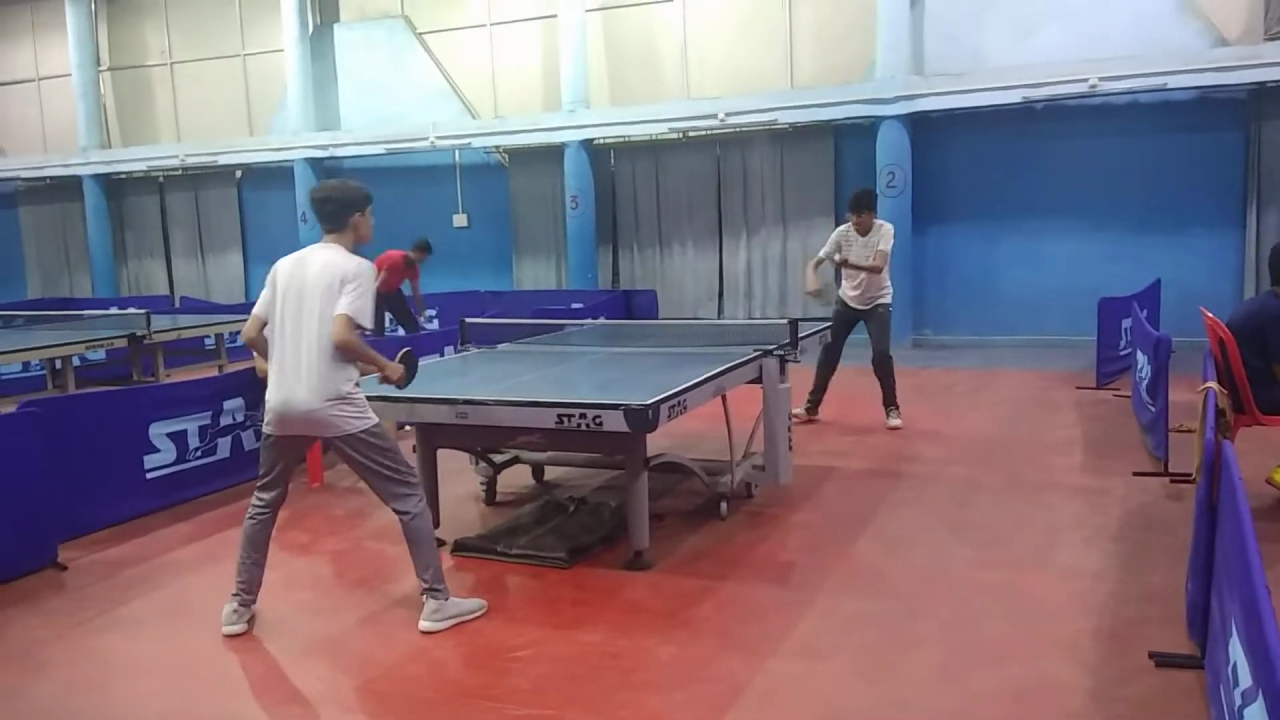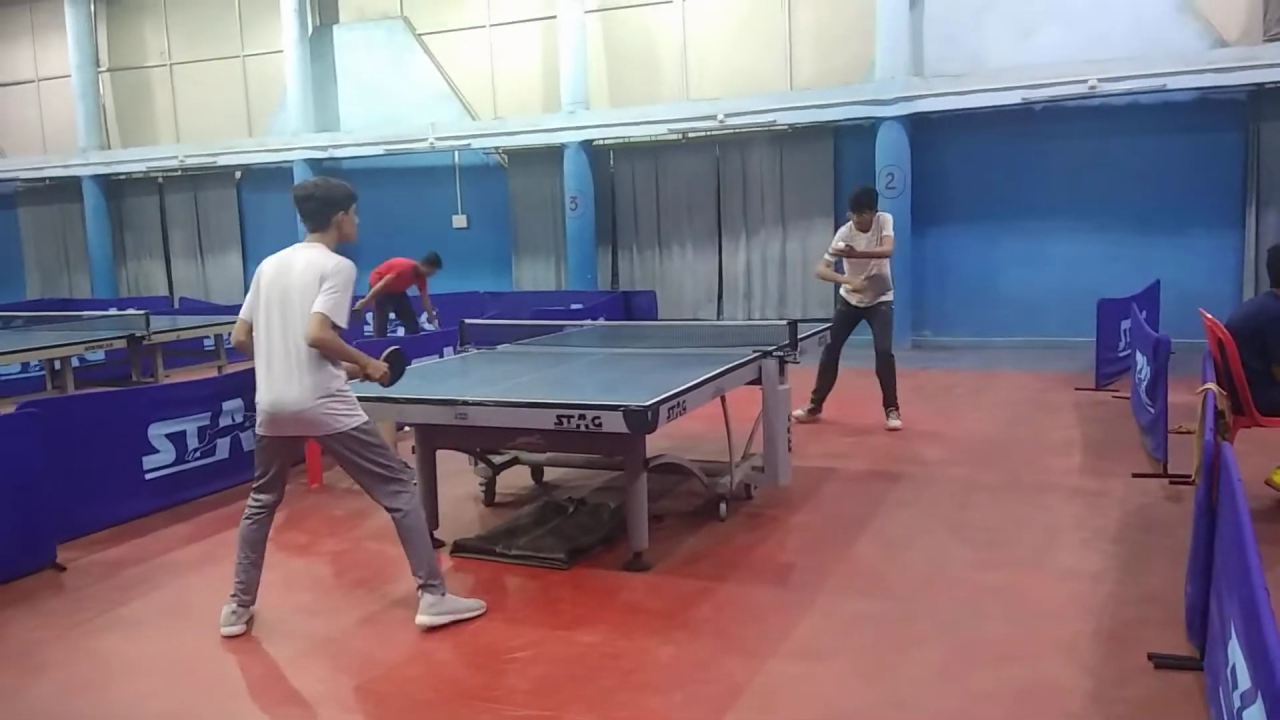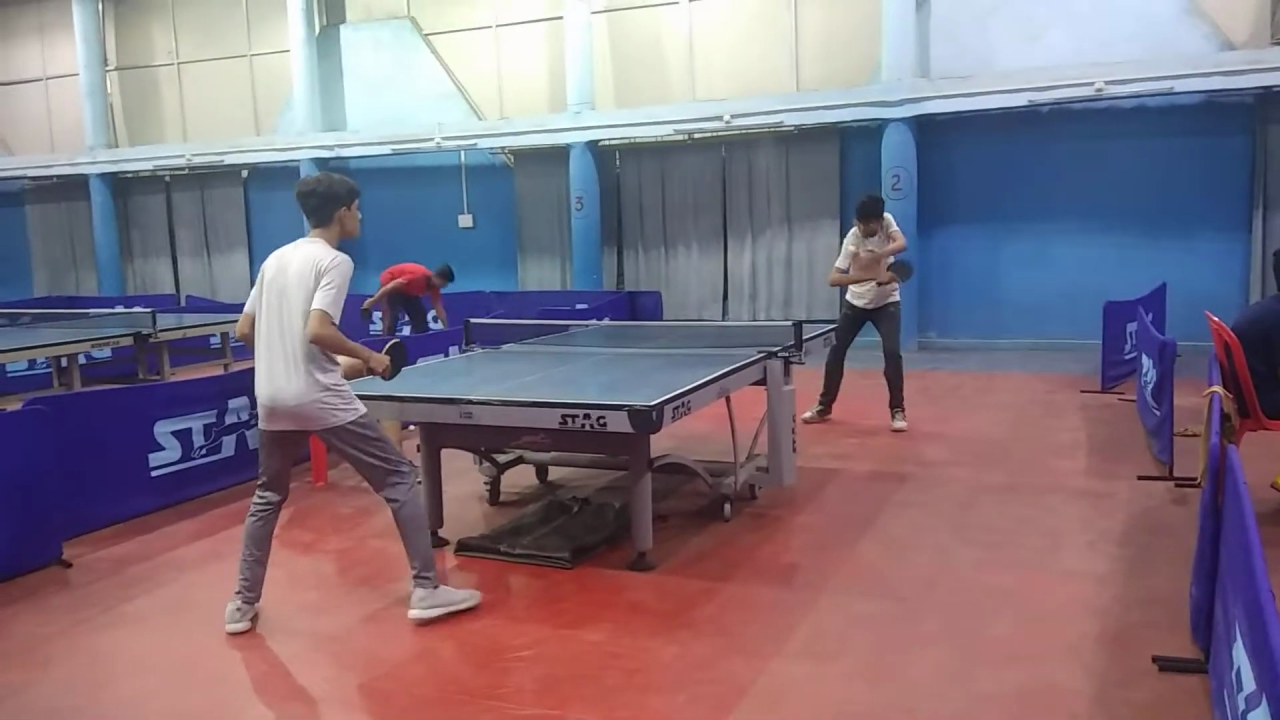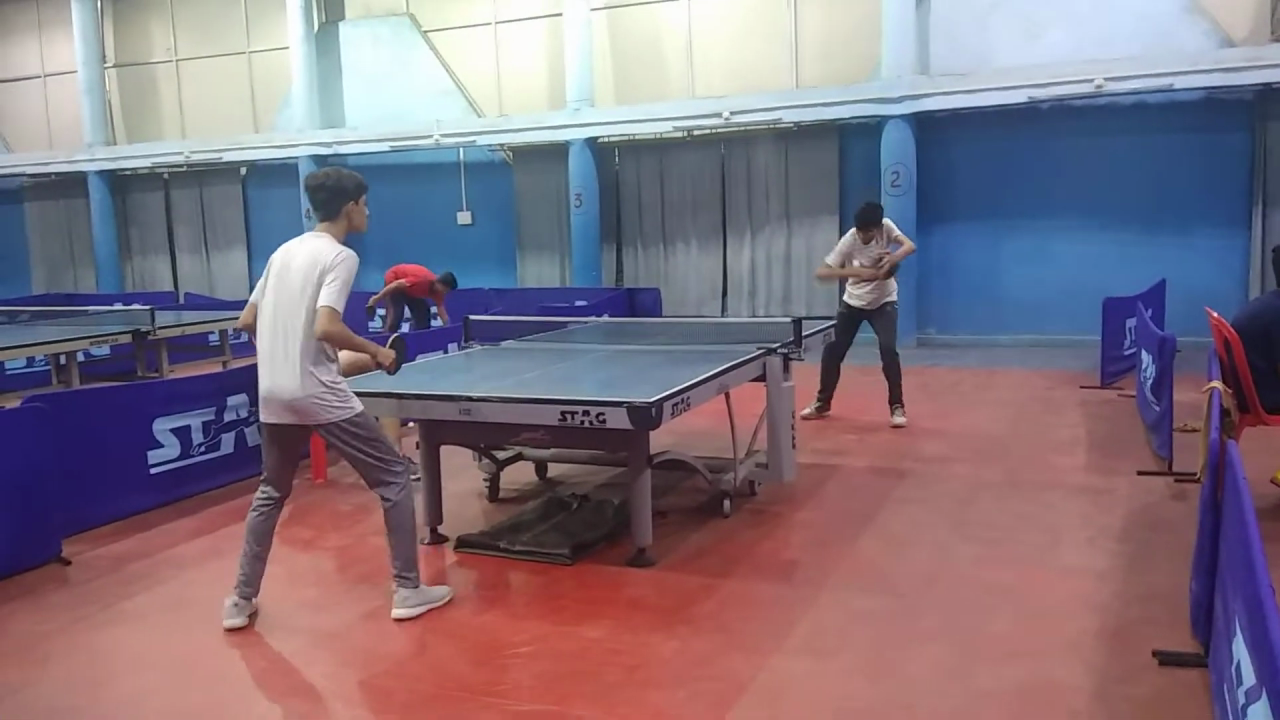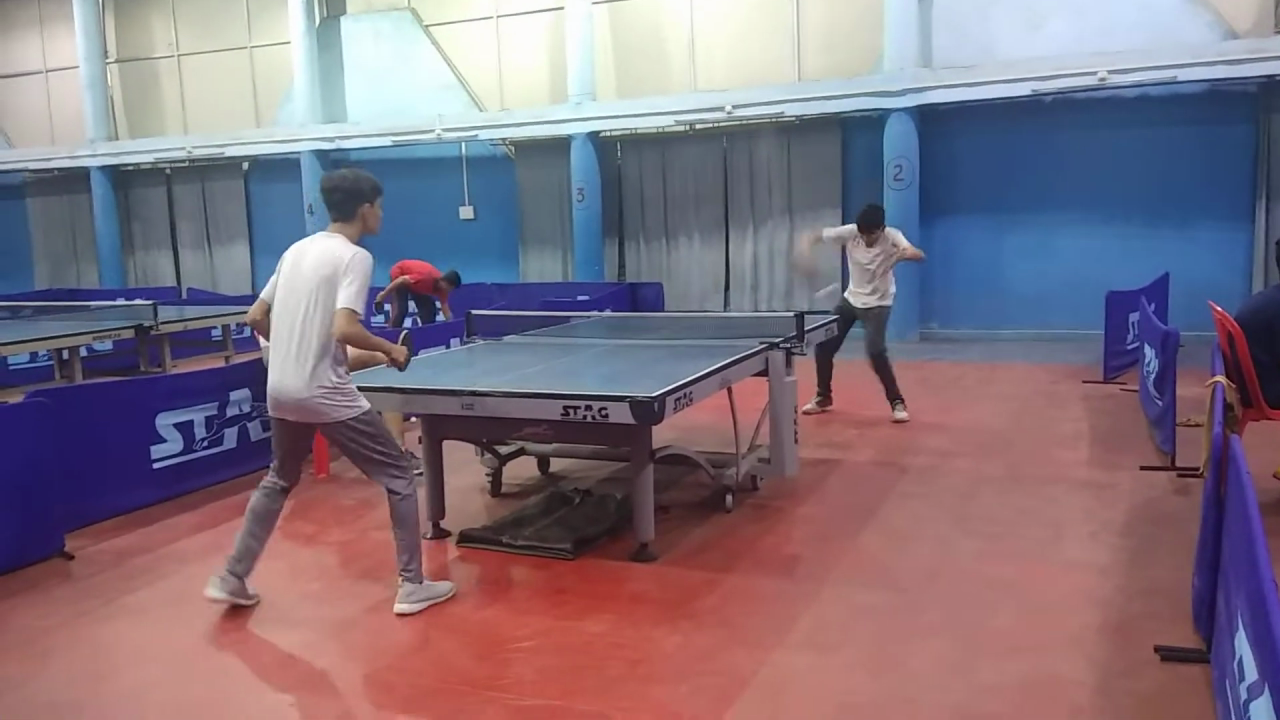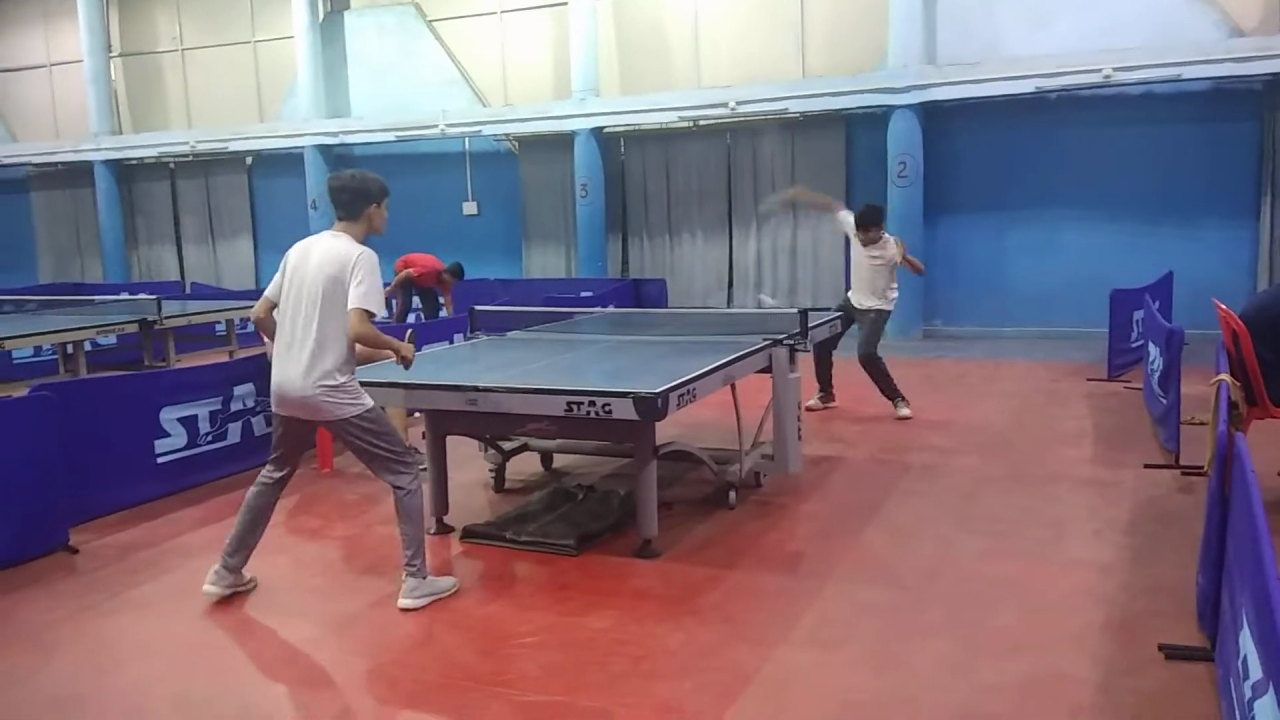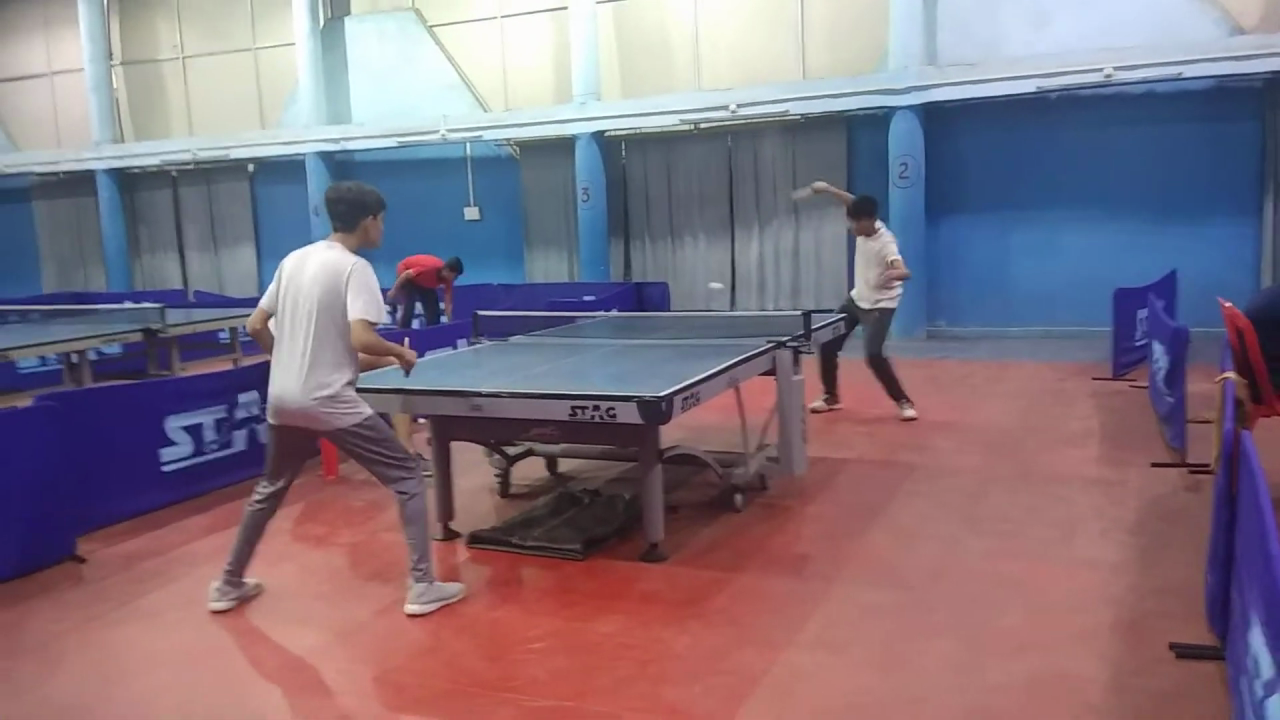
dt=0.1s
person 1, frame 1
left shoulder: (284, 266)
right shoulder: (356, 267)
left elbow: (251, 335)
right elbow: (341, 336)
right wrist: (386, 367)
left hip: (281, 406)
right hip: (336, 406)
left knee: (265, 501)
right knee: (407, 494)
left ankle: (240, 606)
right ankle: (437, 601)
person 1, frame 2
left shoulder: (269, 265)
right shoulder: (337, 266)
left elbow: (240, 337)
right elbow: (317, 334)
right wrist: (366, 364)
left hip: (272, 406)
right hip: (326, 405)
left knee: (262, 500)
right knee: (399, 489)
left ankle: (238, 606)
right ankle: (432, 596)
person 1, frame 3
left shoulder: (274, 260)
right shoulder: (334, 261)
left elbow: (245, 330)
right elbow: (317, 330)
right wrist: (369, 357)
left hip: (273, 400)
right hip: (324, 399)
left knee: (268, 497)
right knee: (400, 480)
left ankle: (243, 603)
right ankle: (426, 589)
person 1, frame 4
left shoulder: (282, 253)
right shoulder: (339, 255)
left elbow: (248, 322)
right elbow: (327, 328)
right wrist: (377, 351)
left hip: (274, 395)
right hip: (320, 395)
left knee: (272, 492)
right knee: (392, 480)
left ankle: (241, 600)
right ankle: (407, 590)
person 1, frame 5
left shoulder: (294, 252)
right shoulder: (354, 257)
left elbow: (257, 318)
right elbow: (343, 330)
right wrist: (391, 349)
left hip: (281, 391)
right hip: (328, 394)
left knee: (279, 481)
right knee: (399, 474)
left ankle: (232, 579)
right ankle: (411, 585)
person 1, frame 6
left shoulder: (298, 250)
right shoulder: (360, 257)
left elbow: (261, 316)
right elbow: (358, 330)
right wrist: (398, 347)
left hip: (286, 389)
right hip: (332, 392)
left knee: (275, 473)
right knee: (404, 472)
left ankle: (226, 571)
right ankle: (415, 580)
person 1, frame 7
left shoulder: (292, 260)
right shoulder: (355, 268)
left elbow: (256, 326)
right elbow: (362, 341)
right wrist: (401, 352)
left hip: (282, 400)
right hip: (330, 401)
left knee: (272, 486)
right knee: (407, 477)
left ankle: (229, 584)
right ankle: (422, 585)
person 2, frame 1
left shoulder: (885, 230)
right shoulder: (842, 233)
left elbow: (878, 267)
right elbow: (815, 262)
left wrist: (850, 264)
right wrist: (812, 280)
left hip: (878, 301)
right hip: (847, 301)
left knee: (881, 354)
right knee: (829, 351)
left ankle: (892, 409)
right ankle: (812, 406)
person 2, frame 2
left shoulder: (884, 220)
right shoulder: (844, 233)
left elbow: (886, 251)
right elbow: (821, 270)
left wrist: (856, 253)
right wrist: (847, 281)
left hip: (880, 300)
right hip: (849, 300)
left knee: (884, 353)
right knee: (831, 350)
left ankle: (891, 409)
right ankle: (815, 405)
person 2, frame 3
left shoulder: (888, 221)
right shoulder: (852, 239)
left elbow: (902, 244)
right elbow: (834, 279)
left wrist: (875, 256)
right wrist: (872, 277)
left hip: (887, 302)
right hip: (855, 302)
left knee: (892, 354)
right knee: (836, 351)
left ankle: (897, 411)
right ankle: (824, 406)
person 2, frame 4
left shoulder: (887, 227)
right shoulder: (849, 241)
left elbow: (909, 246)
right elbow: (822, 273)
left wrist: (890, 259)
right wrist: (855, 273)
left hip: (883, 302)
right hip: (851, 302)
left knee: (888, 352)
right knee: (831, 351)
left ankle: (897, 407)
right ankle: (822, 403)
person 2, frame 5
left shoulder: (891, 237)
right shoulder: (849, 233)
left elbow: (919, 255)
right elbow: (813, 237)
left wrist: (904, 255)
right wrist: (804, 250)
left hip: (878, 304)
right hip: (850, 300)
left knee: (875, 351)
right knee: (824, 345)
left ankle: (897, 402)
right ankle: (823, 397)
person 2, frame 6
left shoulder: (890, 246)
right shoulder: (856, 227)
left elbow: (920, 270)
right elbow: (833, 206)
left wrist: (905, 258)
right wrist: (802, 196)
left hip: (877, 307)
right hip: (852, 301)
left knee: (866, 354)
right knee: (822, 344)
left ankle: (898, 400)
right ankle: (826, 394)
person 2, frame 7
left shoulder: (886, 241)
right shoulder: (860, 226)
left elbow: (904, 273)
right elbow: (853, 202)
left wrist: (890, 274)
right wrist: (828, 188)
left hip: (881, 304)
right hip: (856, 299)
left knee: (874, 355)
right knee: (827, 344)
left ankle: (903, 401)
right ankle: (831, 396)
